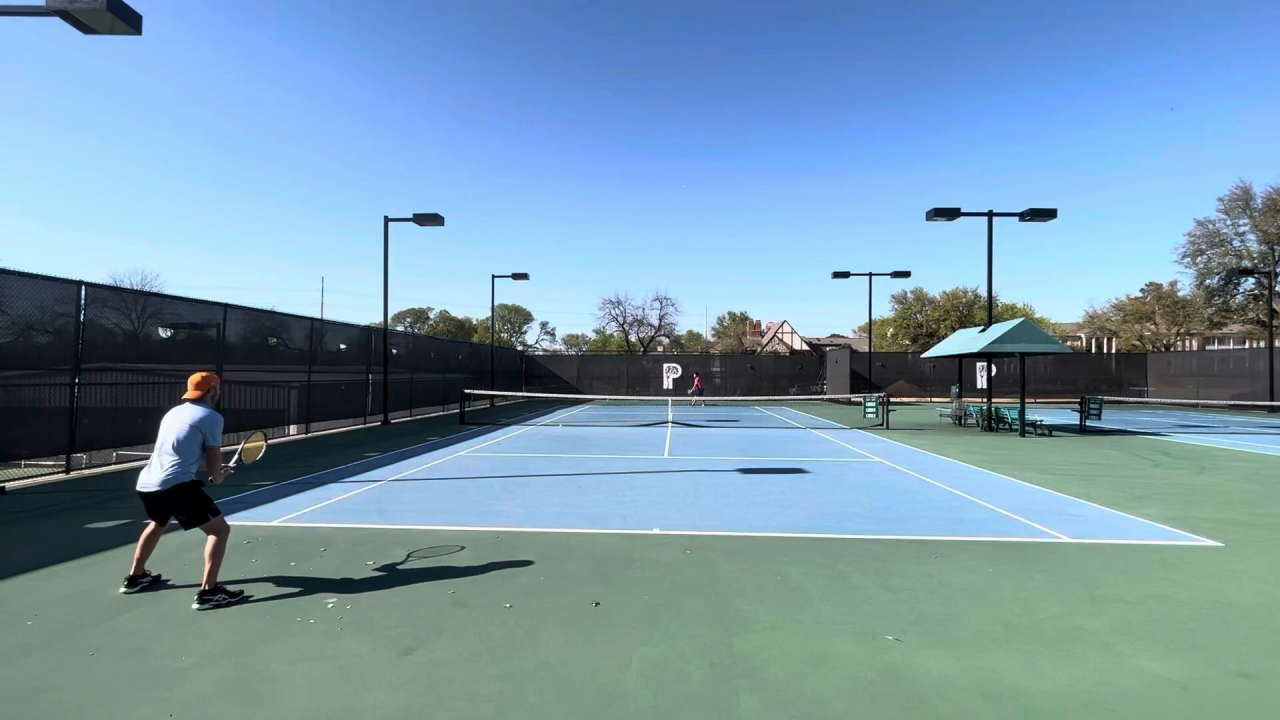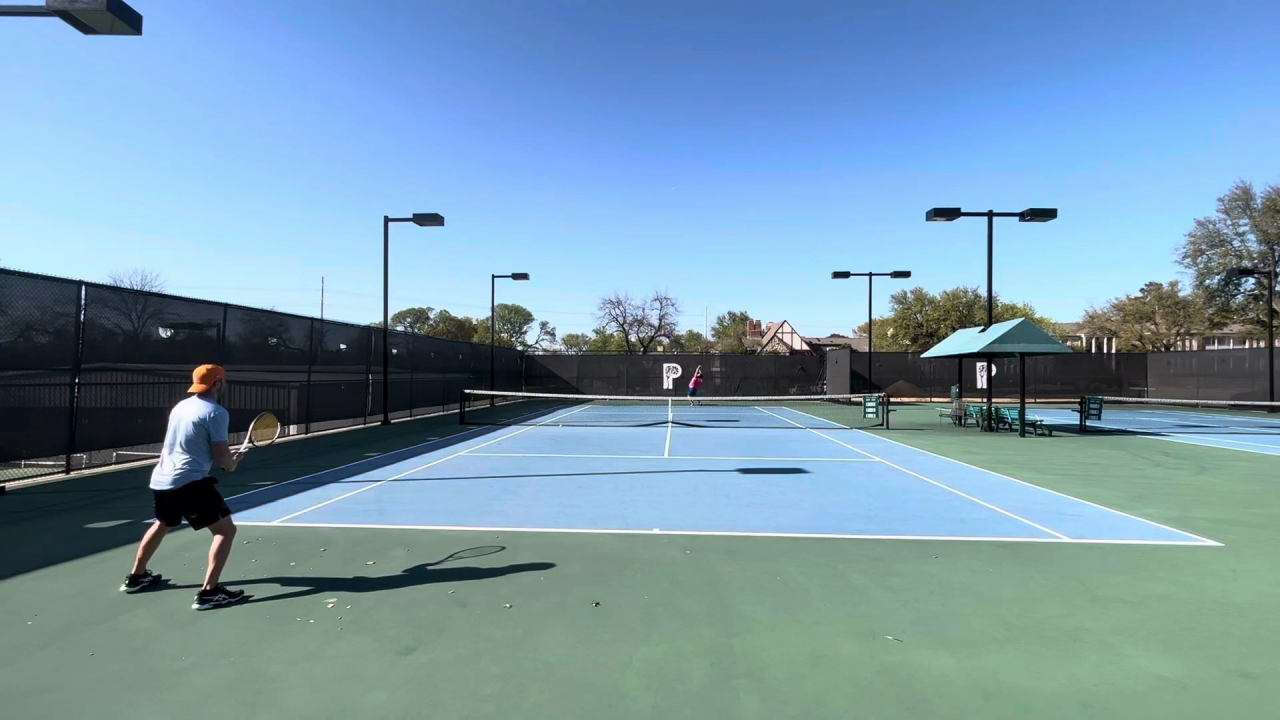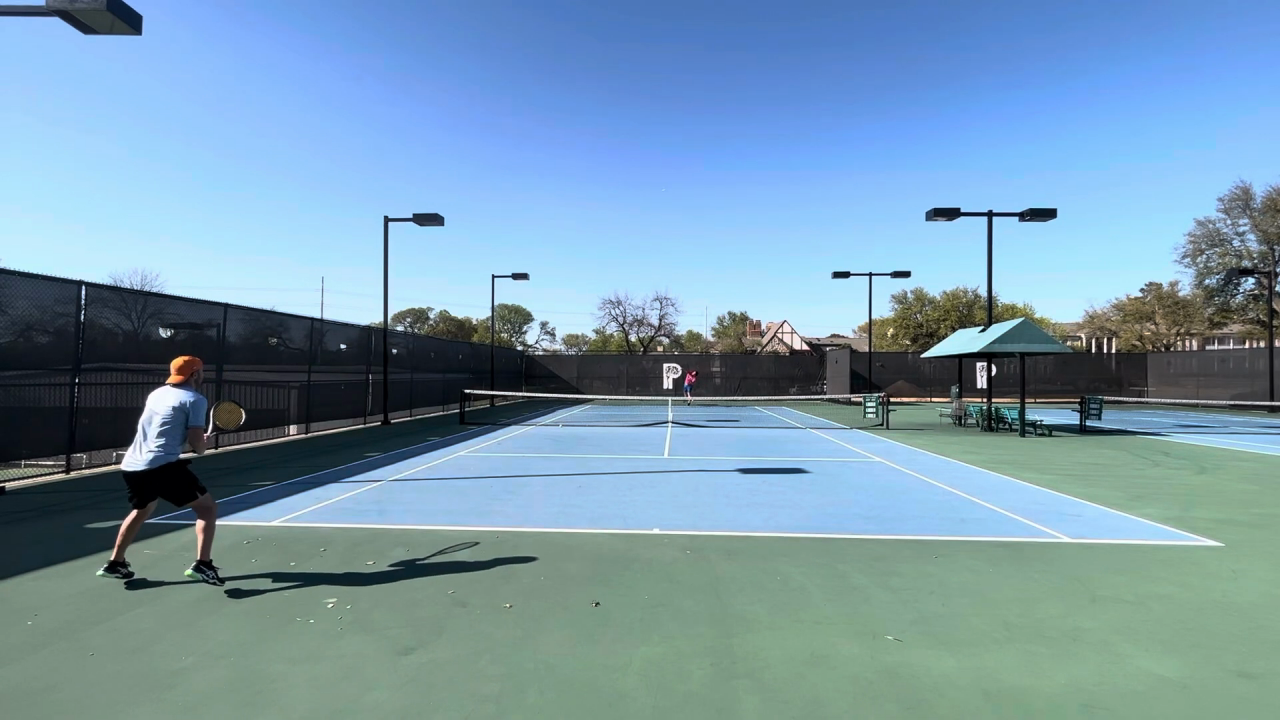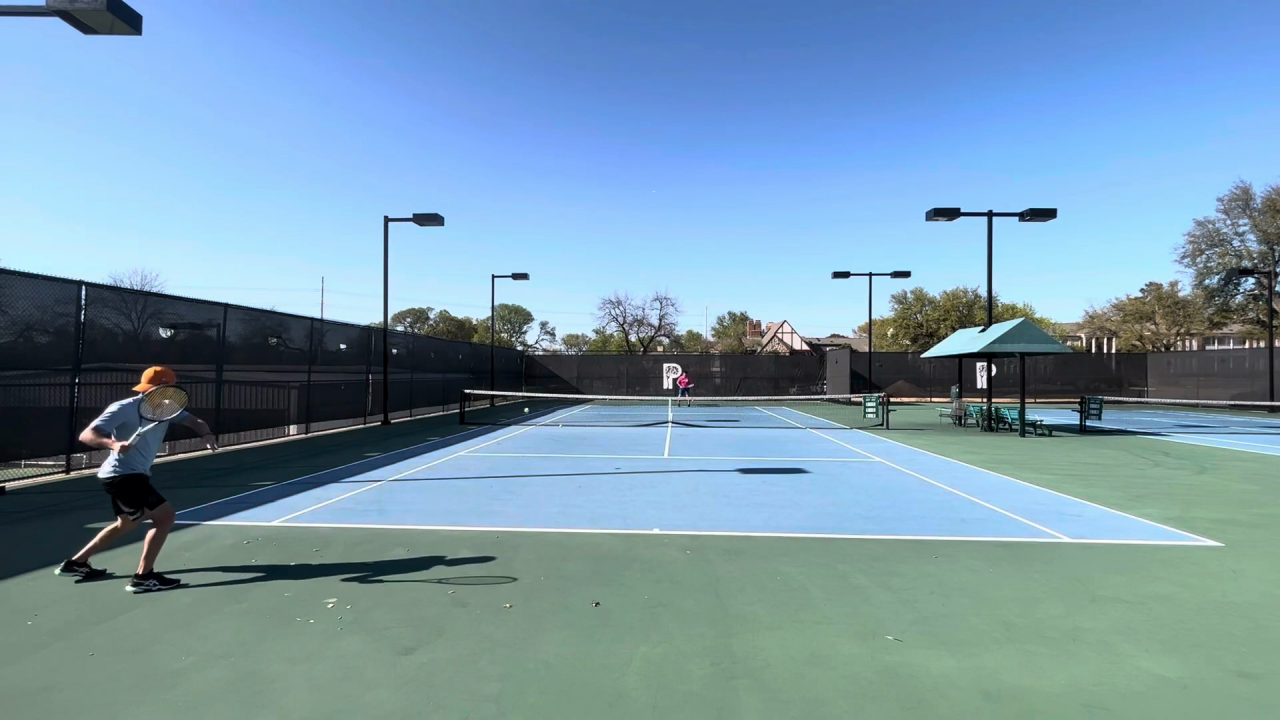
dt=0.7s
person 1, frame 1
left shoulder: (174, 412)
right shoulder: (211, 417)
right elbow: (213, 459)
left wrist: (213, 468)
right wrist: (217, 476)
left hip: (146, 482)
right hip: (175, 484)
left knee: (157, 525)
right knee: (219, 529)
left ankle: (135, 577)
right ankle: (208, 592)
person 1, frame 2
left shoulder: (181, 406)
right shoulder: (216, 412)
right elbow: (220, 455)
left wrist: (225, 457)
right wrist: (231, 464)
left hip: (161, 480)
right hip: (188, 482)
left knee: (162, 525)
right knee: (226, 530)
left ankle: (136, 576)
right ankle: (209, 592)
person 1, frame 3
left shoulder: (156, 394)
right shoulder: (195, 400)
right elbow: (197, 443)
left wrist: (188, 440)
right wrist: (204, 443)
left hip: (132, 466)
right hip: (162, 466)
left knee: (141, 511)
right knee: (207, 507)
left ankle: (115, 563)
right ankle: (203, 564)
person 1, frame 4
right shoulder: (123, 409)
left elbow: (195, 422)
right elbow: (86, 435)
left wrist: (206, 434)
right wrist: (113, 444)
left hip: (132, 475)
right hip: (121, 476)
left knee: (125, 524)
right knee: (166, 516)
left ankle: (76, 563)
right ankle: (143, 576)
